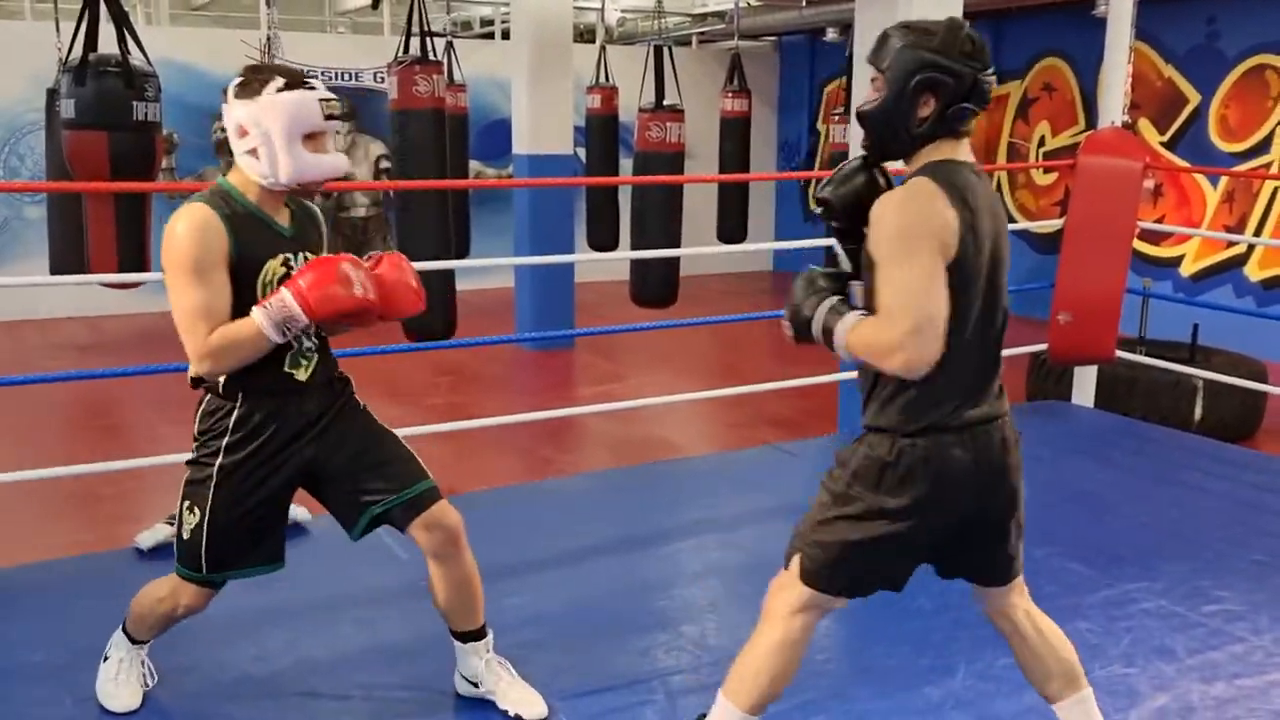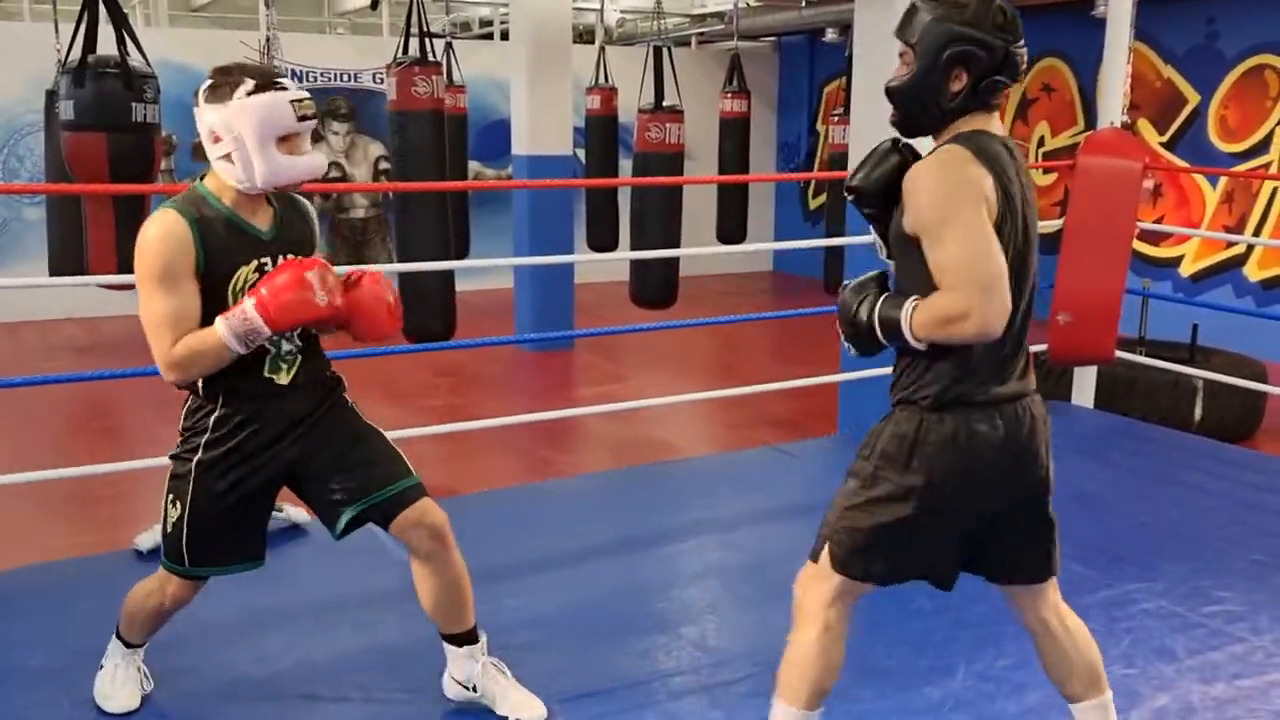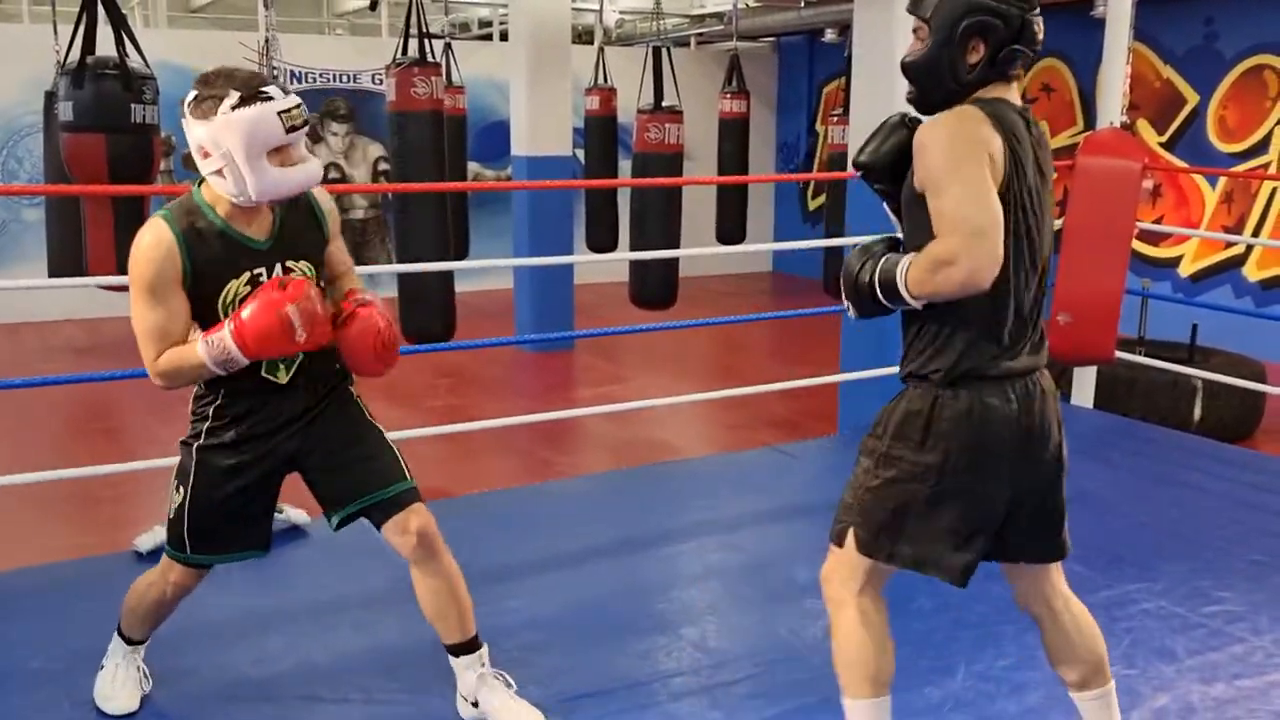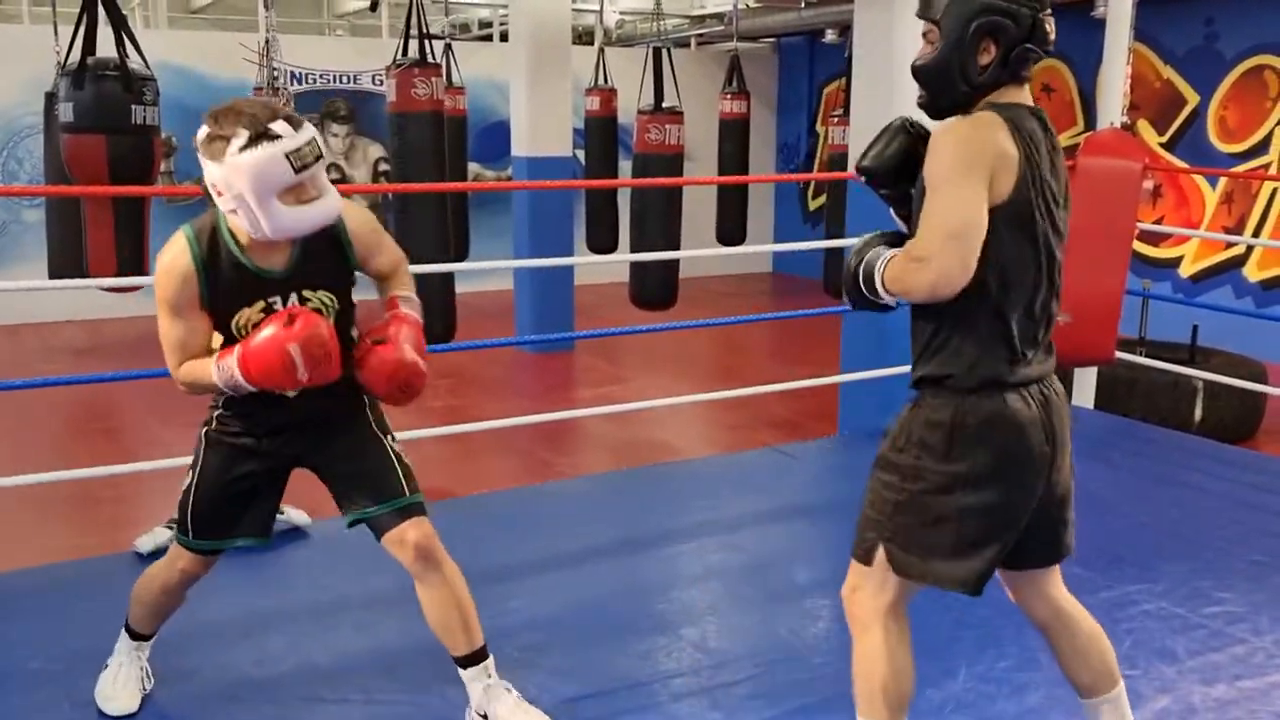
dt=0.1s
person 1, frame 1
left shoulder: (910, 204)
right shoulder: (975, 191)
left elbow: (910, 350)
left wrist: (824, 315)
right wrist: (852, 232)
left hip: (911, 452)
right hip: (983, 443)
left knee: (791, 603)
right knee: (1009, 603)
person 1, frame 2
left shoulder: (941, 173)
right shoulder: (1003, 164)
left elbow: (980, 310)
left wrist: (878, 313)
right wrist: (890, 218)
left hip: (939, 434)
right hip: (1013, 424)
left knee: (822, 593)
right knee: (1039, 602)
person 1, frame 3
left shoulder: (955, 133)
right shoulder: (1020, 136)
left elbow: (969, 264)
left wrist: (879, 273)
right wrist: (900, 190)
left hip: (952, 409)
right hip: (1023, 402)
left knee: (849, 579)
right knee: (1043, 589)
person 1, frame 4
left shoulder: (965, 137)
right shoulder: (1033, 139)
left elbow: (943, 272)
left wrist: (874, 270)
right wrist: (905, 194)
left hip: (965, 417)
right hip: (1032, 407)
left knee: (871, 598)
right knee: (1043, 597)
person 2, frame 1
left shoulder: (306, 212)
right shoulder: (199, 224)
right elbow: (206, 357)
left wrist: (368, 294)
right wrist: (296, 302)
left hip: (328, 406)
right hip: (244, 428)
left knee: (442, 528)
right knee: (192, 589)
left ankle: (478, 663)
right ankle: (126, 648)
person 2, frame 2
left shoulder: (298, 211)
right shoulder: (172, 231)
right elbow: (176, 364)
left wrist: (351, 302)
right wrist: (260, 314)
left hip: (317, 405)
right hip: (229, 426)
left knee: (429, 527)
right knee: (178, 584)
left ankle: (470, 667)
right ankle: (124, 652)
person 2, frame 3
left shoulder: (308, 201)
right shoulder: (164, 244)
left elbow: (342, 282)
right elbow: (164, 368)
left wrist: (366, 317)
right wrist: (243, 338)
left hip: (325, 398)
right hip: (235, 419)
left knee: (417, 533)
right knee: (184, 570)
right ankle: (126, 651)
person 2, frame 4
left shoulder: (339, 221)
right shoulder: (186, 259)
left elbow: (395, 271)
right elbow: (186, 372)
left wrist: (402, 330)
right wrist: (249, 364)
left hip: (340, 403)
right hip: (249, 419)
left knee: (417, 542)
right knee: (188, 560)
right ankle: (129, 650)
